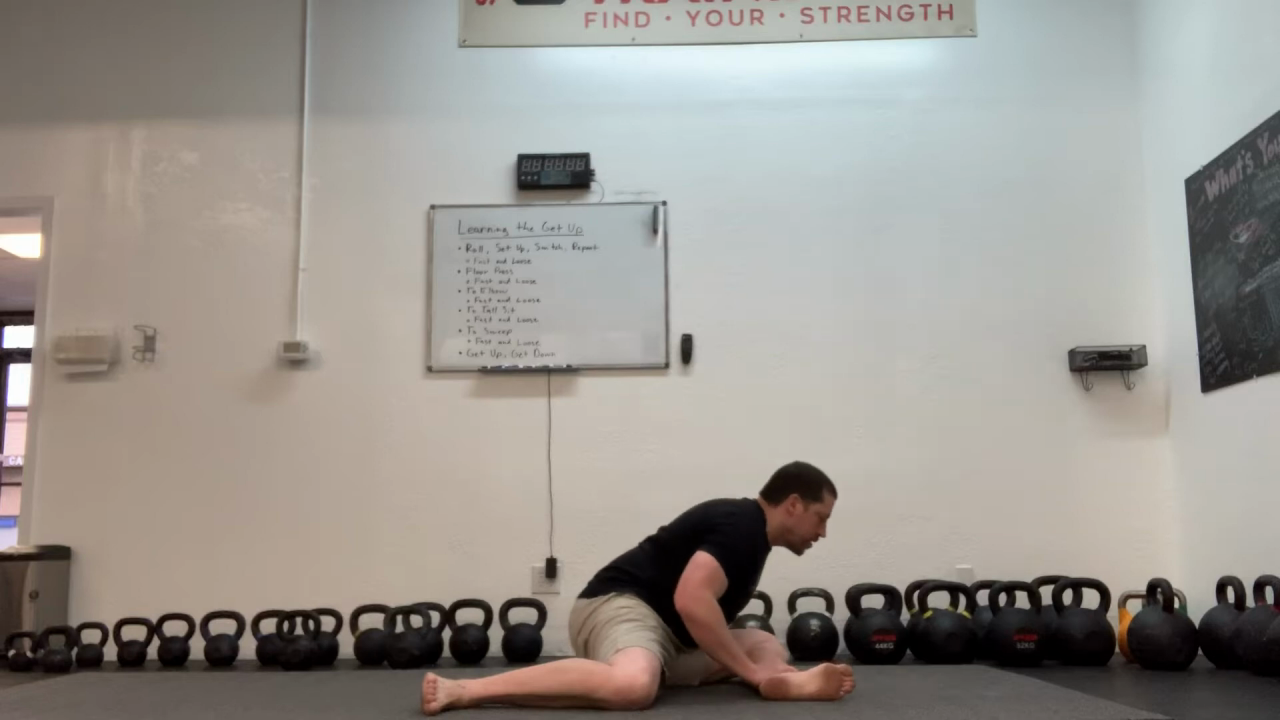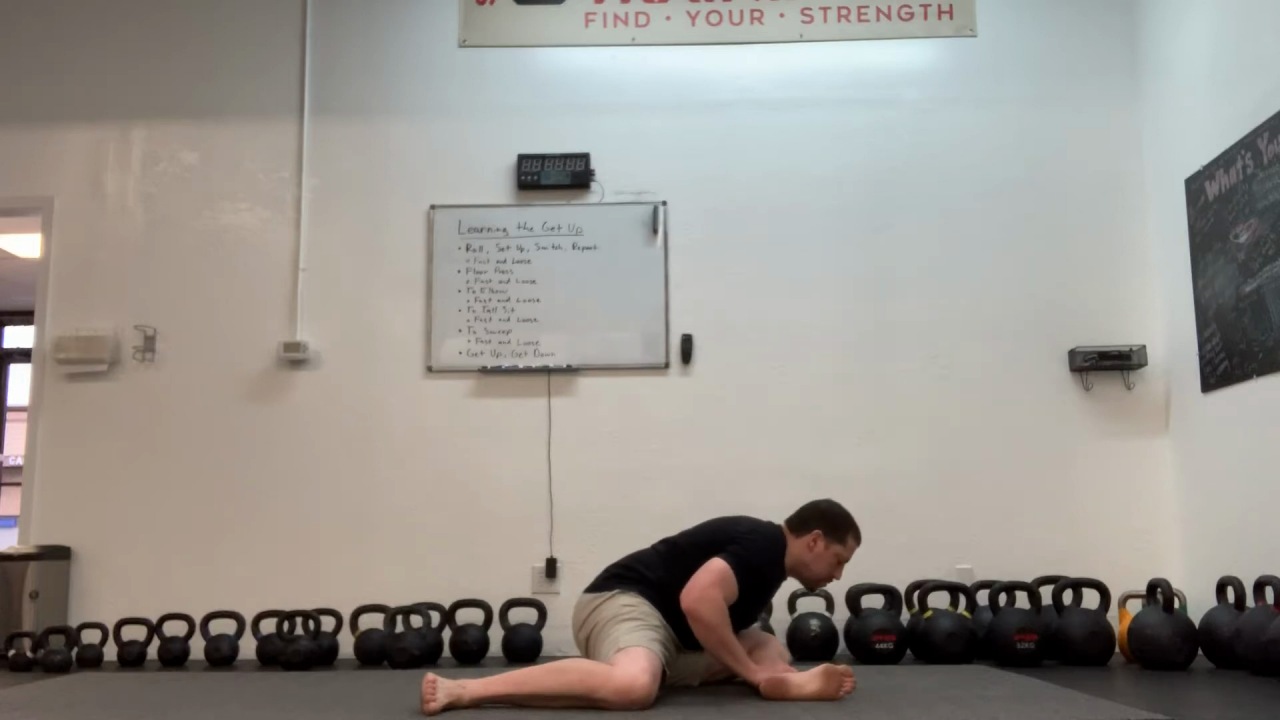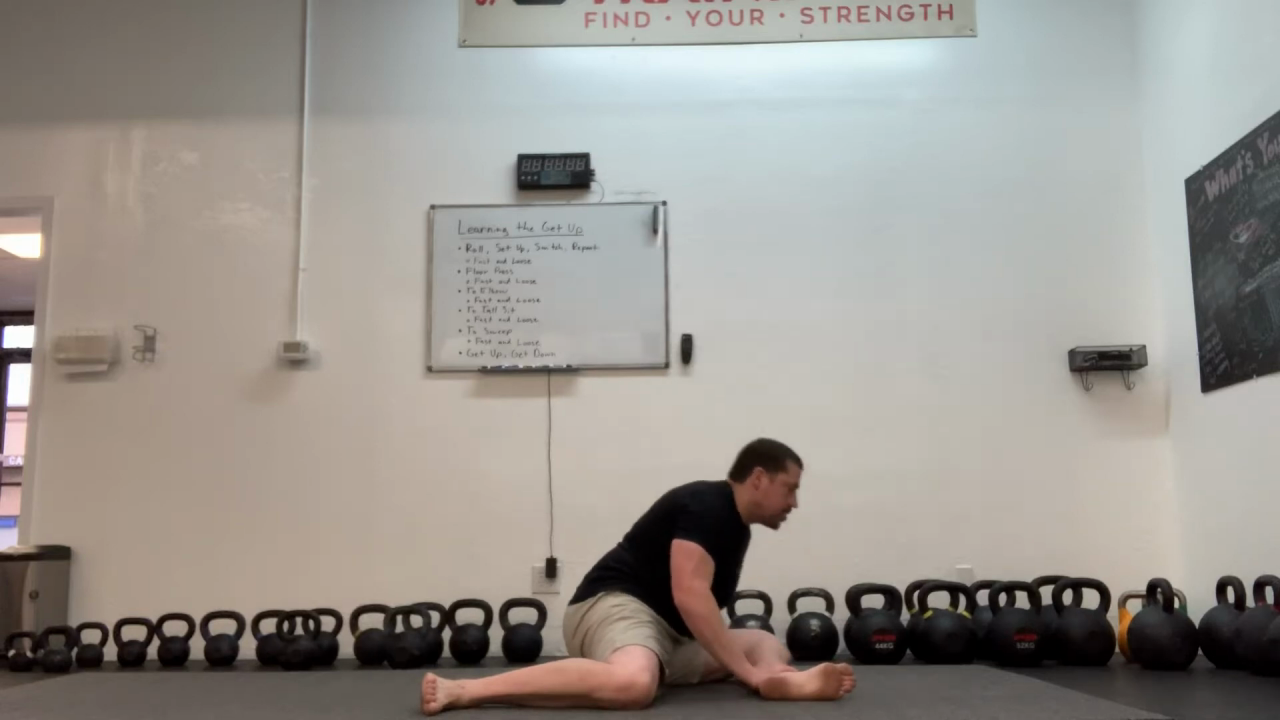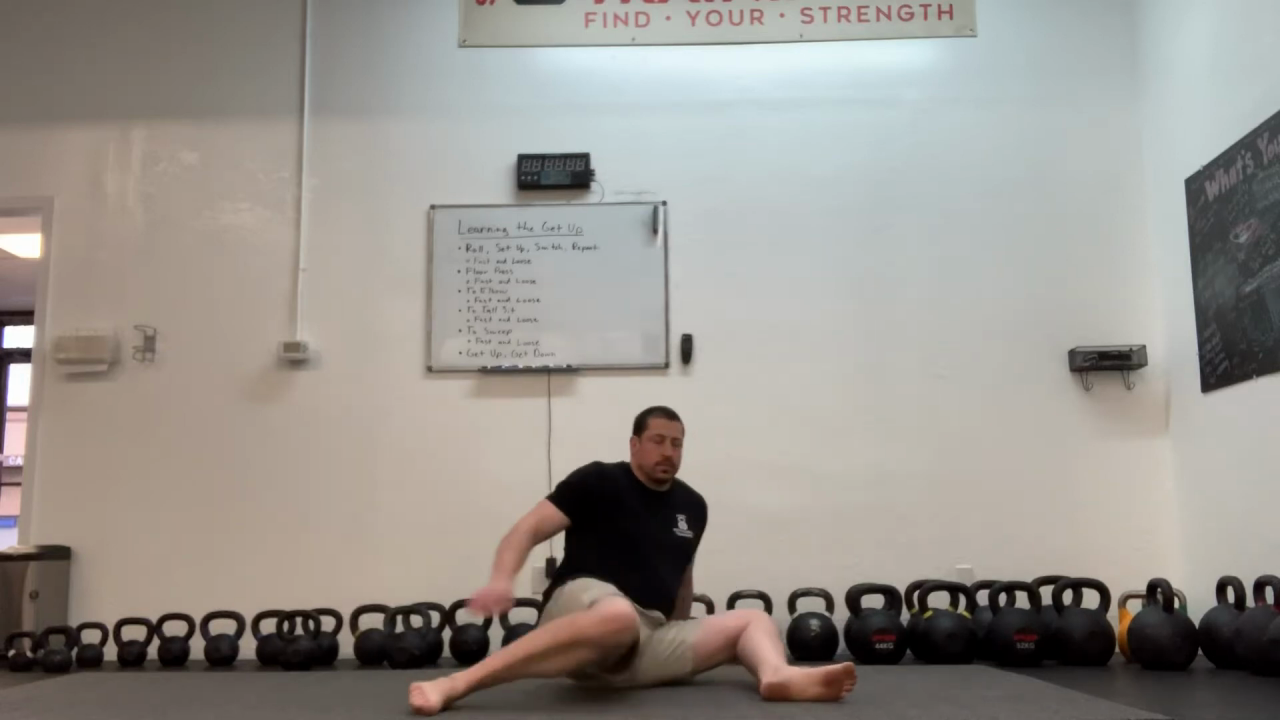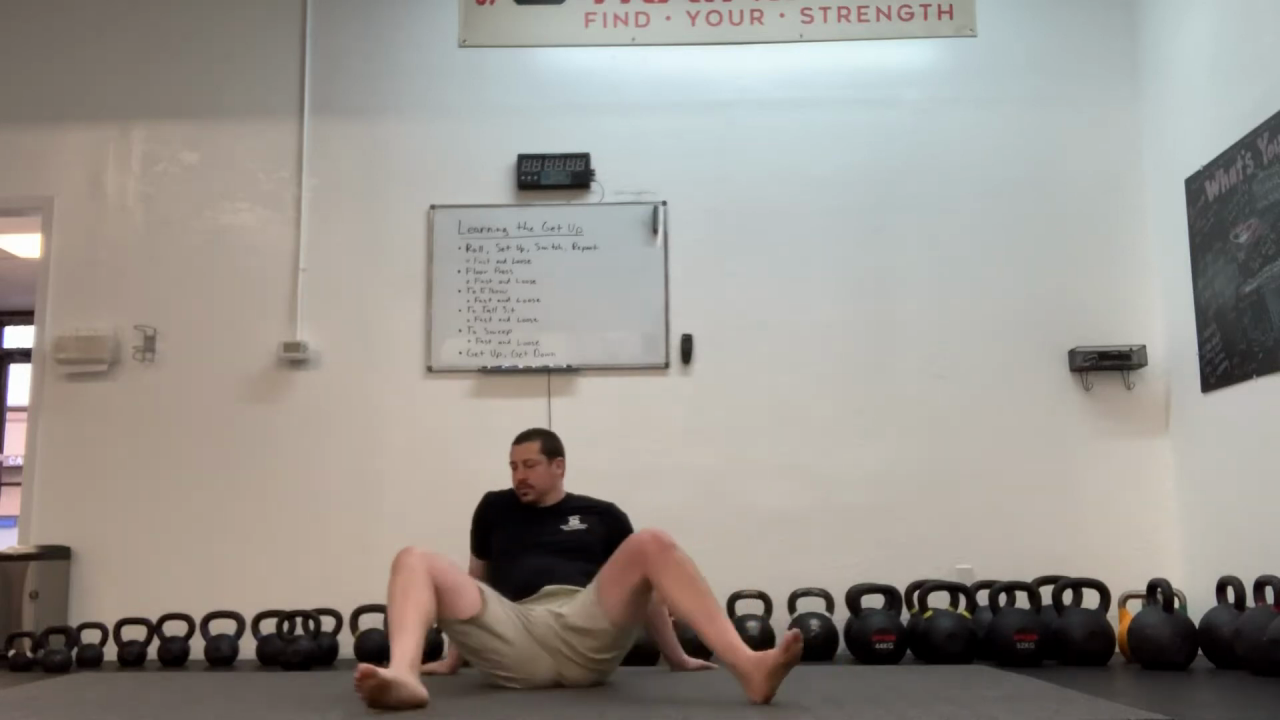
dt=1s
person 1, frame 1
left shoulder: (749, 531)
right shoulder: (741, 527)
left elbow: (705, 611)
right elbow: (692, 601)
left wrist: (763, 667)
right wrist: (753, 673)
right hip: (618, 606)
left knee: (768, 646)
right knee: (632, 685)
right ankle: (462, 689)
person 1, frame 2
left shoulder: (767, 556)
right shoulder: (763, 545)
right elbow: (698, 600)
left wrist: (770, 672)
right wrist: (752, 672)
right hip: (623, 602)
left knee: (772, 649)
right knee: (632, 686)
right ankle: (463, 690)
person 1, frame 3
left shoulder: (736, 522)
right shoulder: (708, 506)
left elbow: (701, 603)
right elbow: (690, 595)
right wrist: (747, 671)
right hip: (615, 606)
left knee: (768, 644)
right knee: (632, 683)
right ankle: (462, 690)
person 1, frame 4
left shoulder: (691, 506)
right shoulder: (599, 482)
right elbow: (527, 532)
left wrist: (686, 647)
right wrist: (503, 578)
left hip: (650, 637)
right hip: (586, 613)
left knee: (754, 618)
right knee: (618, 616)
left ankle: (779, 676)
person 1, frame 5
left shoulder: (602, 515)
right shoulder: (495, 509)
left elbow: (644, 586)
right elbow: (476, 580)
left wrist: (675, 655)
right wrist: (454, 653)
left hip: (590, 633)
right hip: (517, 632)
left knee: (652, 542)
right knee: (414, 562)
left ankle: (751, 670)
right ankle: (405, 677)
